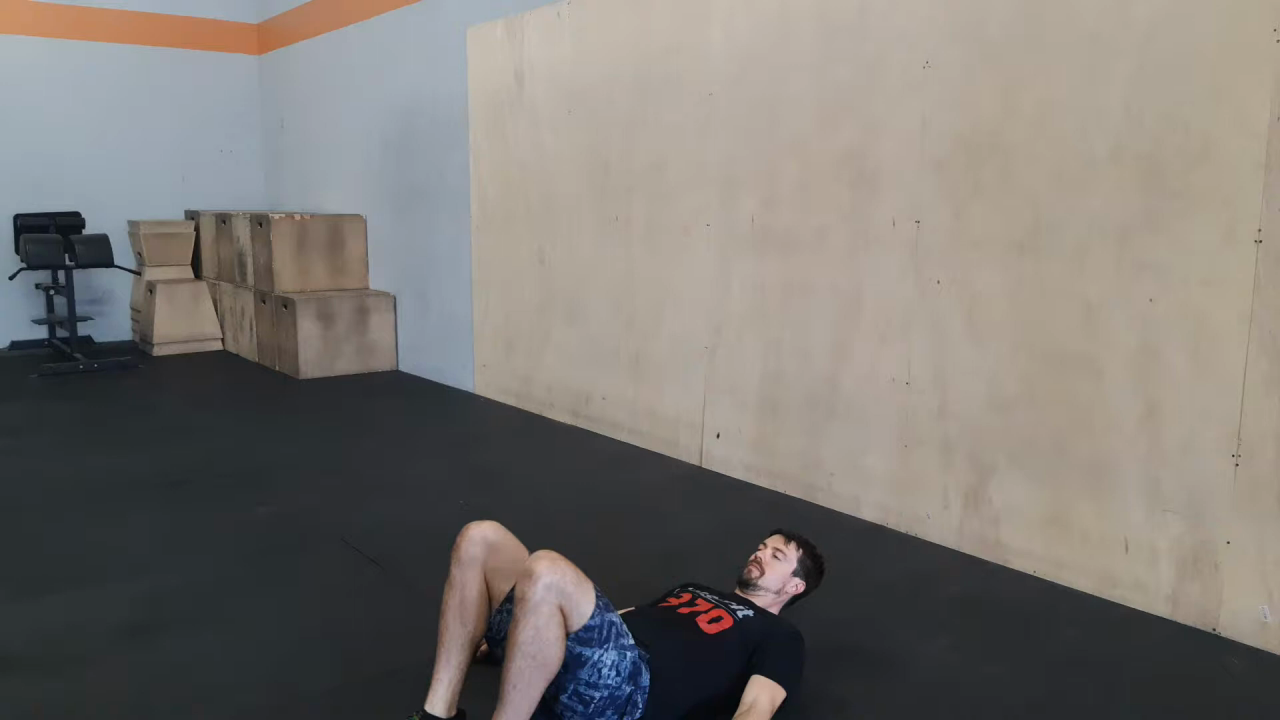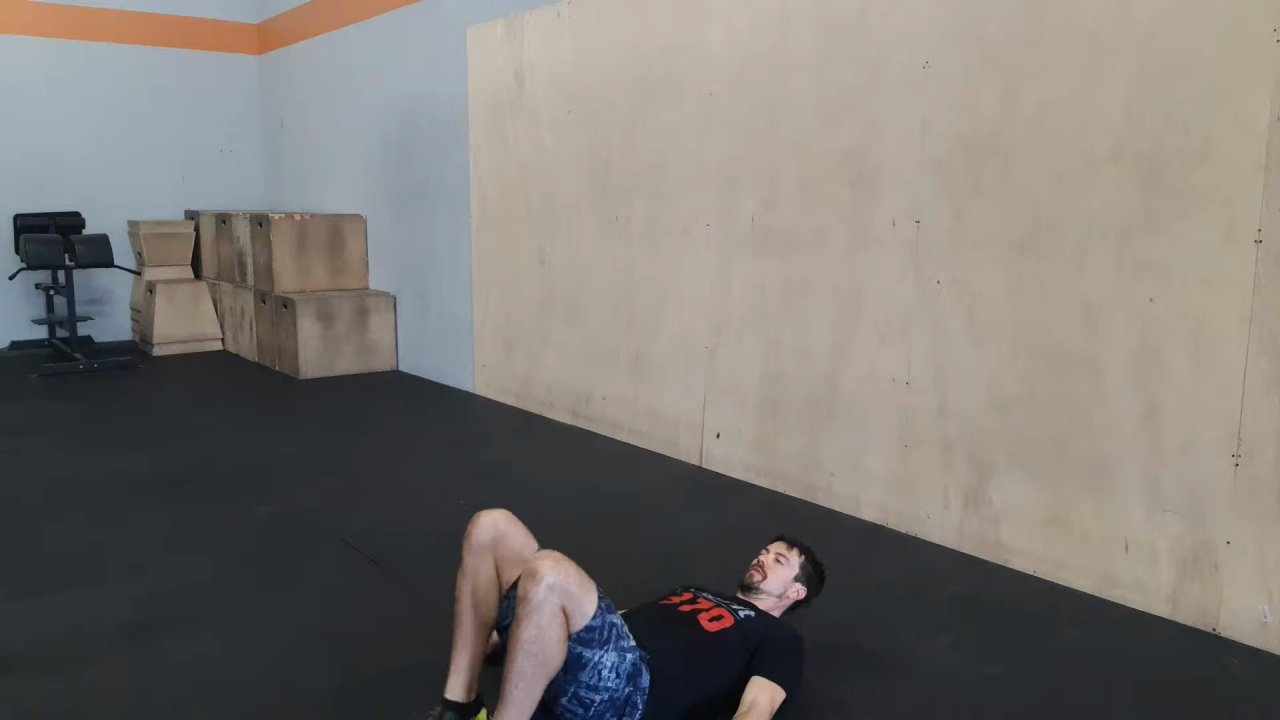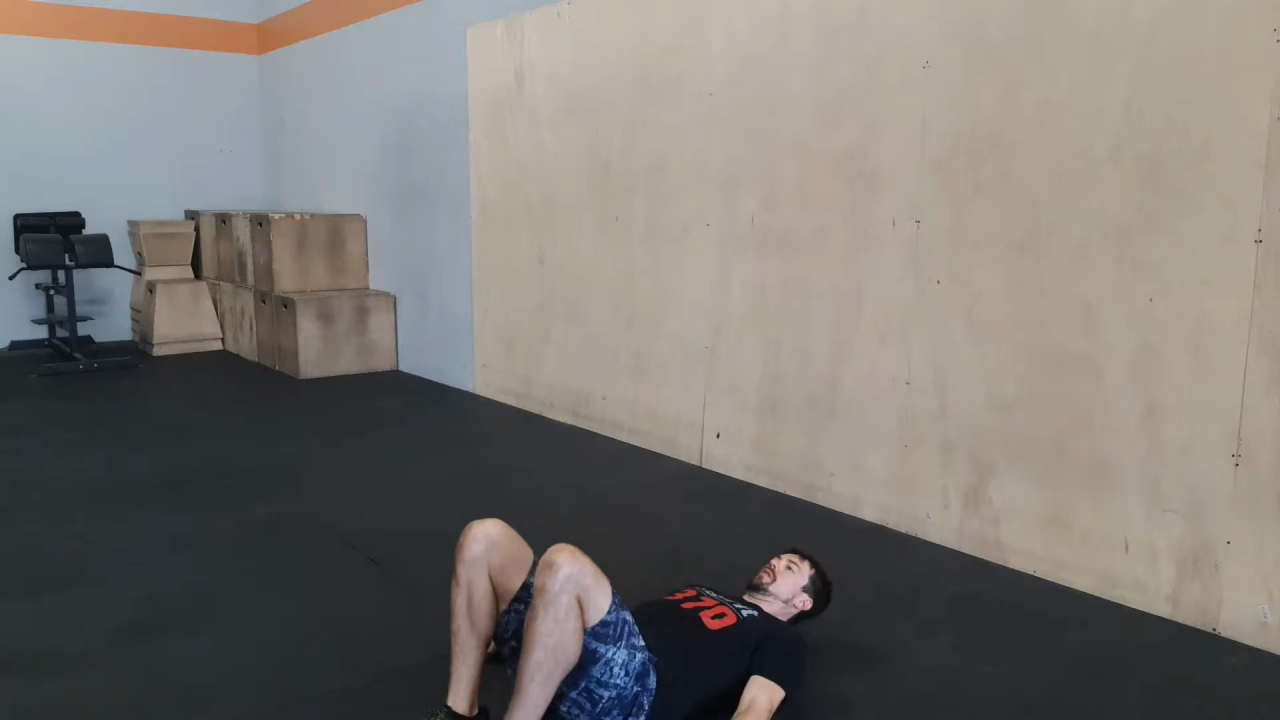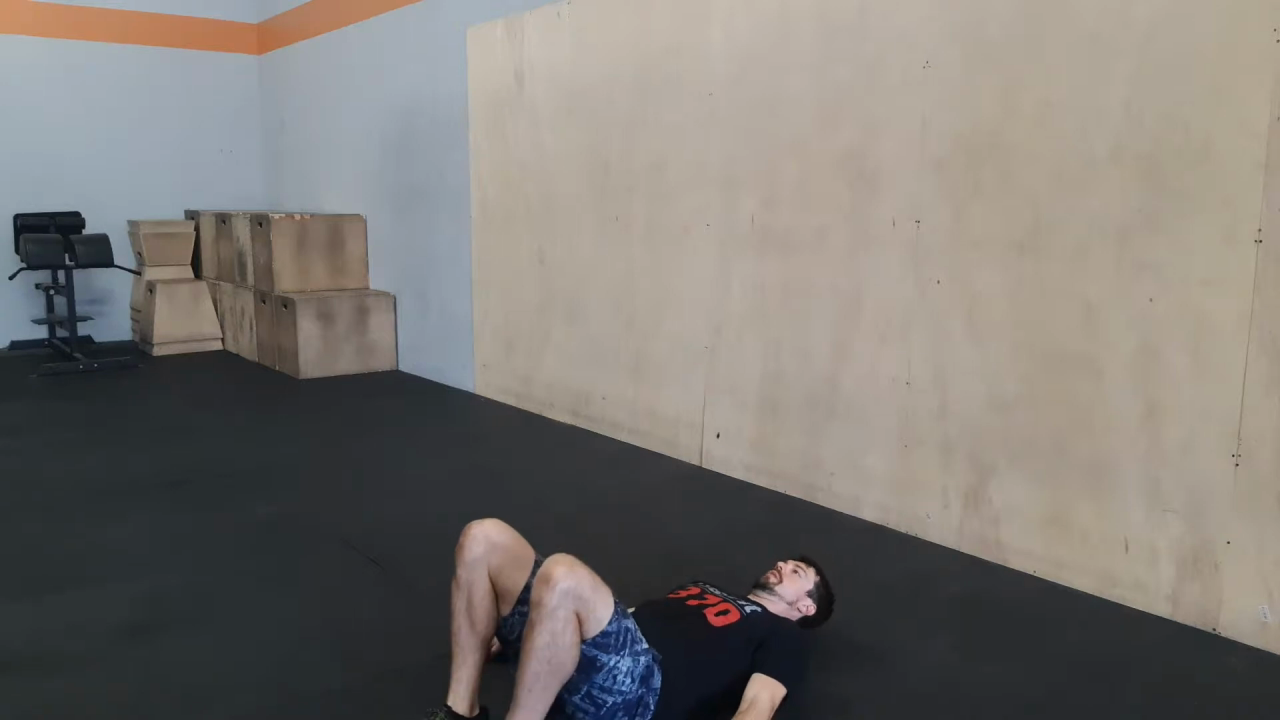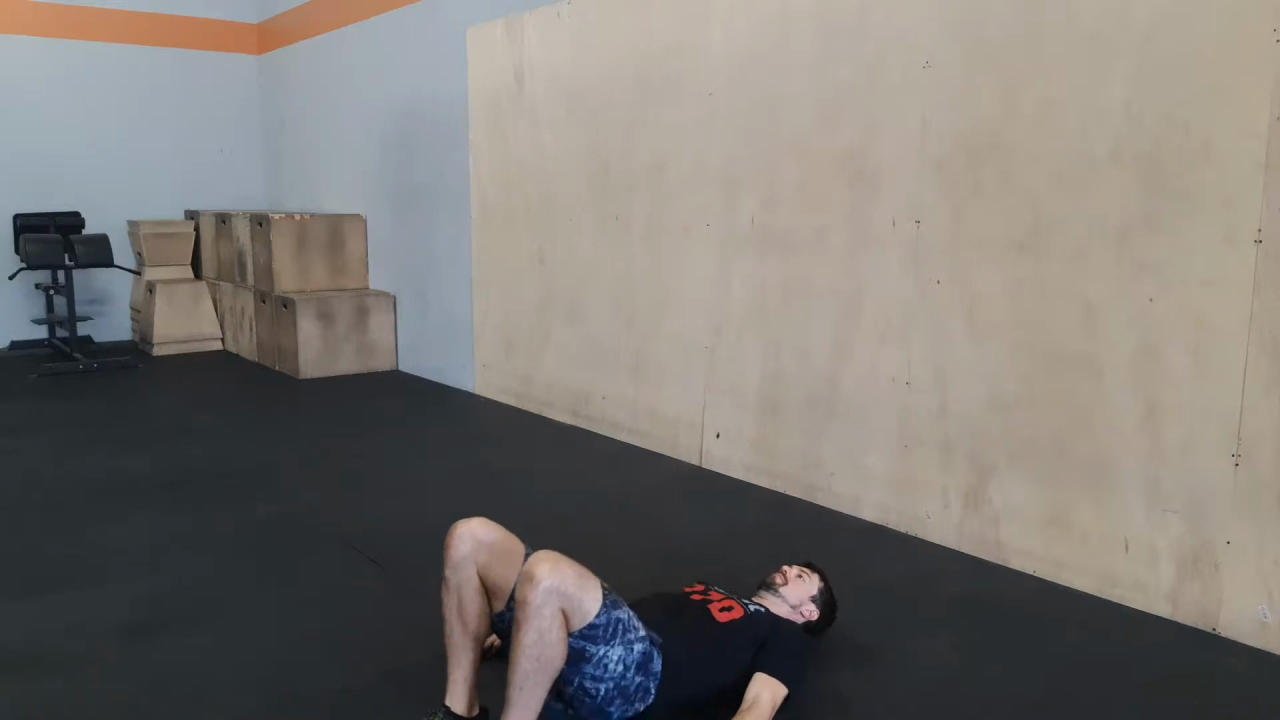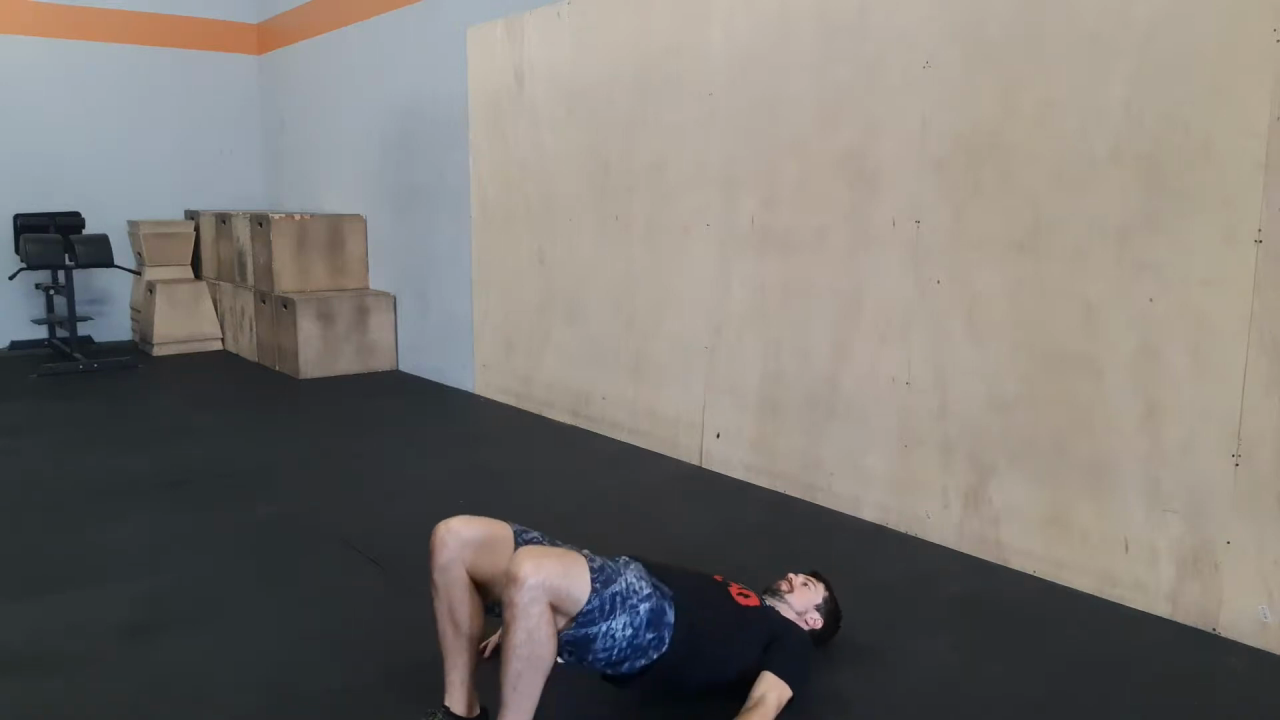
dt=0.3s
person 1, frame 1
left shoulder: (779, 639)
right shoulder: (695, 590)
right wrist: (514, 629)
left hip: (625, 685)
right hip: (563, 665)
left knee: (547, 572)
right knee: (481, 540)
person 1, frame 2
left shoulder: (779, 639)
right shoulder: (697, 593)
right wrist: (517, 626)
left hip: (624, 684)
right hip: (570, 661)
left knee: (549, 573)
right knee: (492, 527)
person 1, frame 3
left shoulder: (781, 641)
right shoulder: (700, 592)
right wrist: (507, 627)
left hip: (627, 684)
right hip: (562, 666)
left knee: (564, 563)
right knee: (483, 538)
person 1, frame 4
left shoulder: (783, 637)
right shoulder: (704, 590)
right wrist: (517, 625)
left hip: (631, 682)
right hip: (574, 655)
left knee: (563, 576)
right knee: (484, 539)
person 1, frame 5
left shoulder: (785, 638)
right shoulder: (712, 595)
right wrist: (525, 624)
left hip: (633, 664)
right hip: (601, 636)
left knee: (545, 575)
right knee: (470, 539)
person 1, frame 6
left shoulder: (790, 640)
right shoulder: (728, 602)
right wrist: (526, 618)
left hip: (650, 613)
left knee: (530, 572)
right knee: (454, 538)
